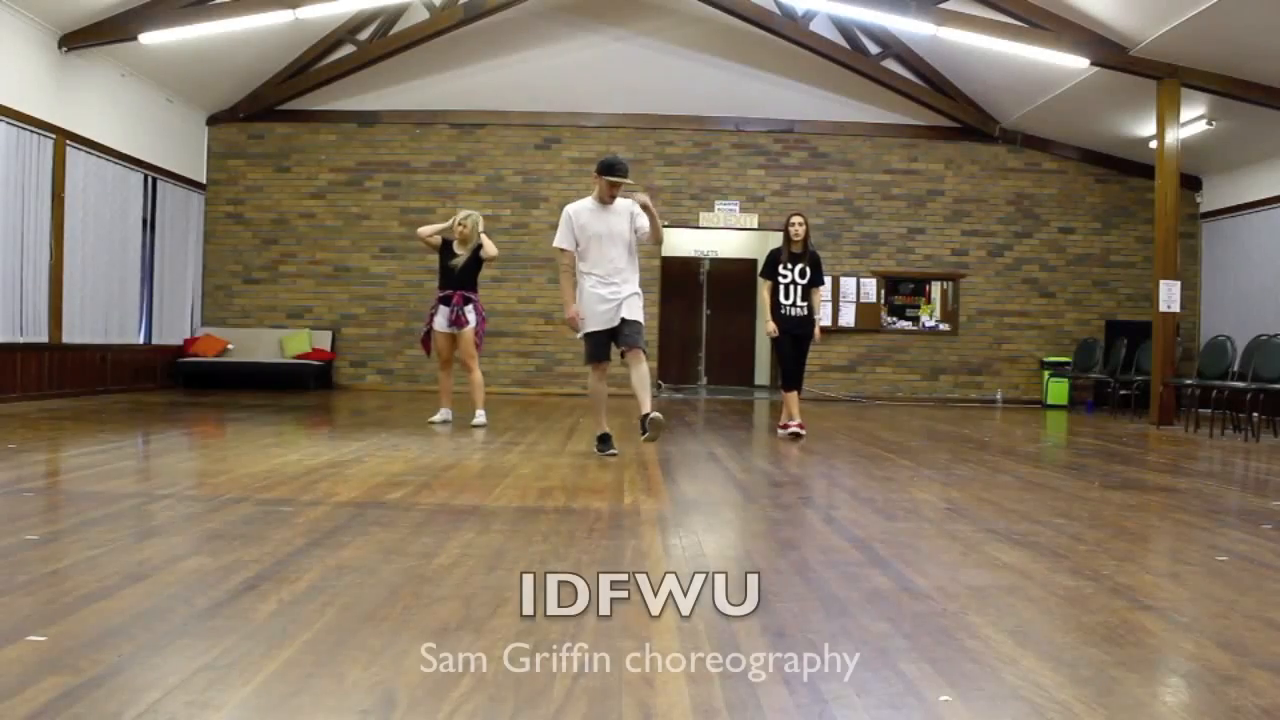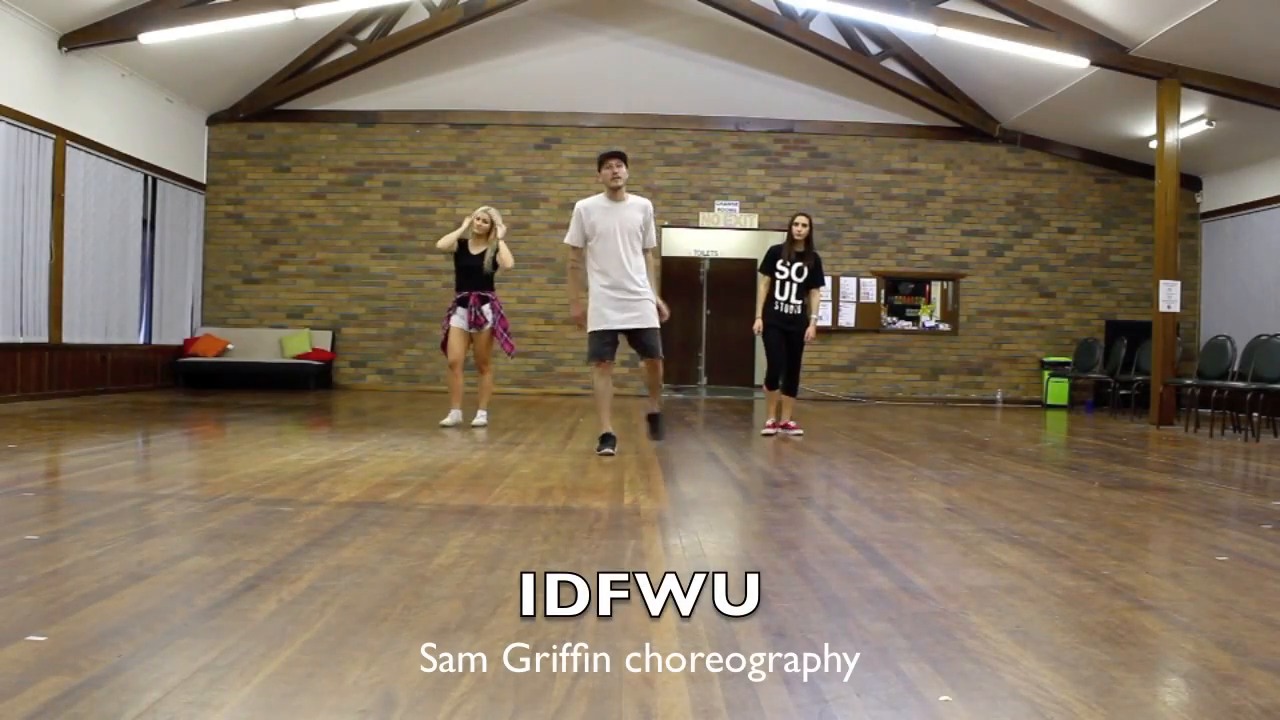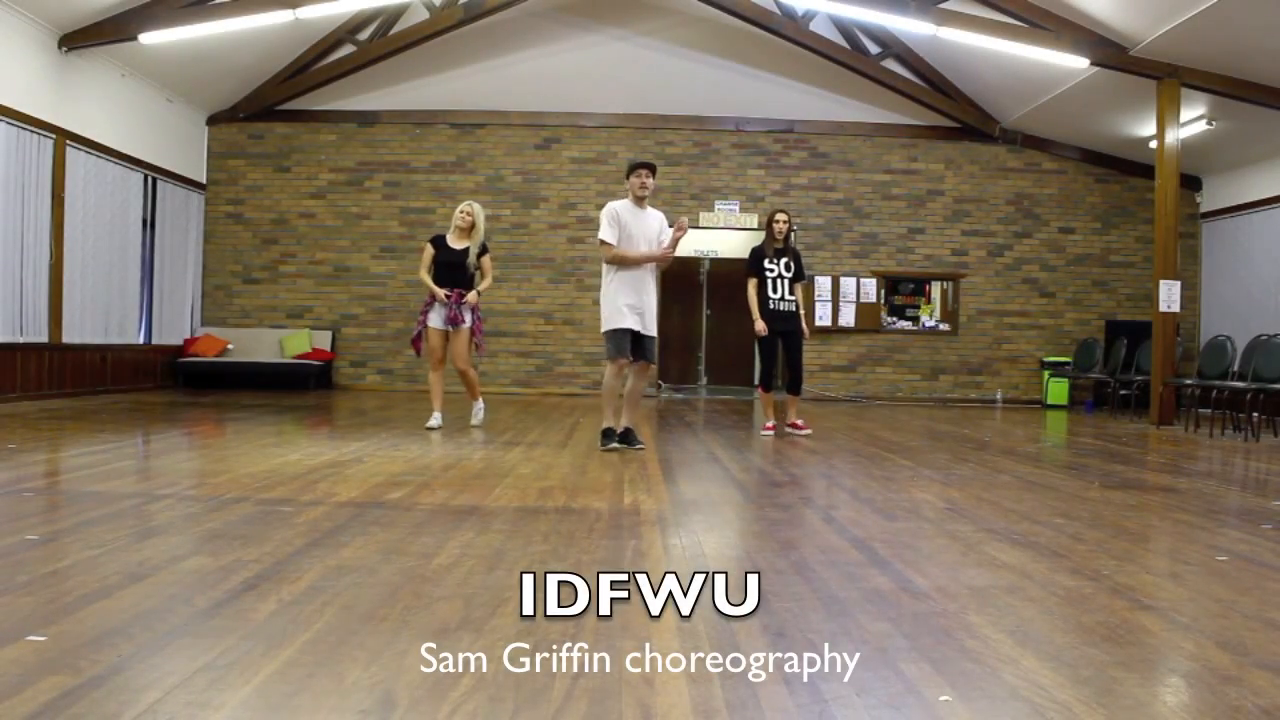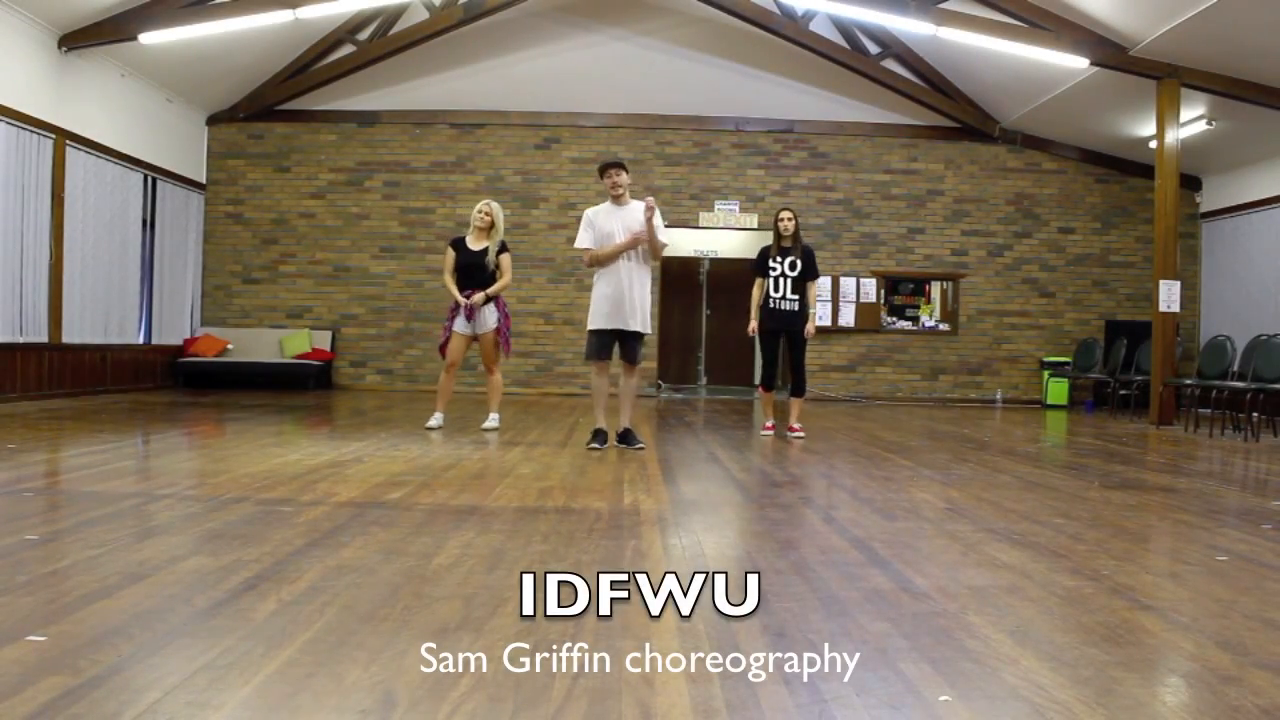
dt=0.7s
person 1, frame 1
left shoulder: (630, 208)
right shoulder: (574, 212)
left elbow: (656, 240)
right elbow: (566, 263)
left wrist: (650, 211)
right wrist: (569, 304)
left hip: (627, 297)
right hip: (593, 302)
left knee: (635, 353)
right knee: (598, 366)
left ankle: (646, 417)
right ankle: (603, 434)
person 1, frame 2
left shoulder: (643, 207)
right shoulder: (585, 208)
left elbow: (650, 254)
right elbow: (575, 259)
left wrist: (655, 295)
right wrist: (576, 301)
left hip: (639, 300)
right hip: (603, 302)
left knee: (653, 359)
right knee: (602, 364)
left ankle: (654, 410)
right ankle: (606, 433)
person 1, frame 3
left shoulder: (658, 218)
right shoulder: (614, 210)
left elbow: (662, 261)
right elbow: (608, 254)
left wrist: (676, 240)
right wrist: (650, 256)
left hip: (646, 302)
right hip: (619, 300)
left knee: (643, 365)
right knee: (618, 361)
left ankle: (626, 427)
right ankle: (608, 428)
person 1, frame 4
left shoulder: (648, 210)
right shoulder: (592, 215)
left elbow: (658, 255)
right elbow: (589, 259)
left wrist: (649, 225)
right wrist: (624, 246)
left hip: (636, 302)
right hip: (604, 302)
left knee: (630, 365)
right knee: (600, 363)
left ankle: (625, 430)
right ankle: (600, 428)
person 2, frame 1
left shoulder: (812, 257)
right shoulder: (776, 255)
left elbow: (815, 292)
right elbow: (766, 290)
left wrist: (817, 323)
right wrist: (769, 319)
left hip: (803, 324)
right hip: (781, 323)
left knee: (797, 372)
right knee: (787, 371)
left ankle: (784, 421)
right ankle: (796, 421)
person 2, frame 2
left shoulder: (813, 259)
right shoulder: (776, 252)
left elbow: (814, 292)
right elbow: (764, 285)
left wrist: (812, 323)
right wrist: (758, 316)
left hip: (797, 322)
right hip: (773, 320)
left knee: (792, 371)
right knee: (774, 368)
left ankle: (786, 420)
right ankle: (771, 419)
person 2, frame 3
left shoulder: (793, 254)
right shoulder: (758, 252)
left elbow: (797, 288)
right elbow: (751, 288)
left wrist: (803, 319)
right wrist: (757, 319)
left hip: (791, 321)
right hip: (768, 320)
left knee: (795, 369)
right knee: (768, 370)
left ankle: (792, 419)
right ankle: (769, 420)
person 2, frame 4
left shoulder: (805, 252)
right shoulder: (766, 253)
left elbow: (811, 287)
right elbow: (758, 287)
left wrist: (811, 318)
right wrist: (753, 318)
left hip: (797, 319)
right hip: (770, 318)
left knee: (797, 369)
right knee: (769, 369)
left ankle: (794, 422)
right ankle: (769, 420)
person 3, frame 1
left shoulder: (478, 250)
right shoulder: (445, 245)
left elbow: (493, 253)
right elbow: (421, 233)
left wrist: (482, 233)
right wrist: (447, 224)
left hip: (467, 308)
right hip: (443, 307)
left knee: (470, 362)
right knee: (444, 362)
left ankle: (480, 412)
right ankle: (445, 410)
person 3, frame 2
left shoulder: (494, 250)
right shoulder: (461, 245)
left elbow: (508, 264)
right elbow: (440, 245)
left wrist: (501, 237)
right wrist: (462, 228)
left hip: (485, 308)
right hip: (460, 308)
left knee: (483, 365)
right knee: (453, 362)
left ankle: (482, 412)
right ankle: (456, 412)
person 3, frame 3
left shoulder: (479, 247)
right shoulder: (437, 241)
left elbow: (488, 278)
right elbow: (423, 271)
left wrist: (476, 291)
right wrist: (435, 288)
left hip: (462, 307)
right hip: (437, 305)
left knee: (461, 365)
right knee: (436, 363)
left ankle: (477, 402)
right ankle: (436, 414)
person 3, frame 4
left shoulder: (499, 246)
right shoulder: (457, 243)
left elbow: (506, 279)
right elbow: (447, 275)
left wrist: (485, 293)
right wrist: (458, 296)
left hip: (489, 309)
right hip: (462, 309)
left knee: (491, 365)
right knee: (450, 363)
left ankle: (494, 415)
right ankle: (438, 415)
